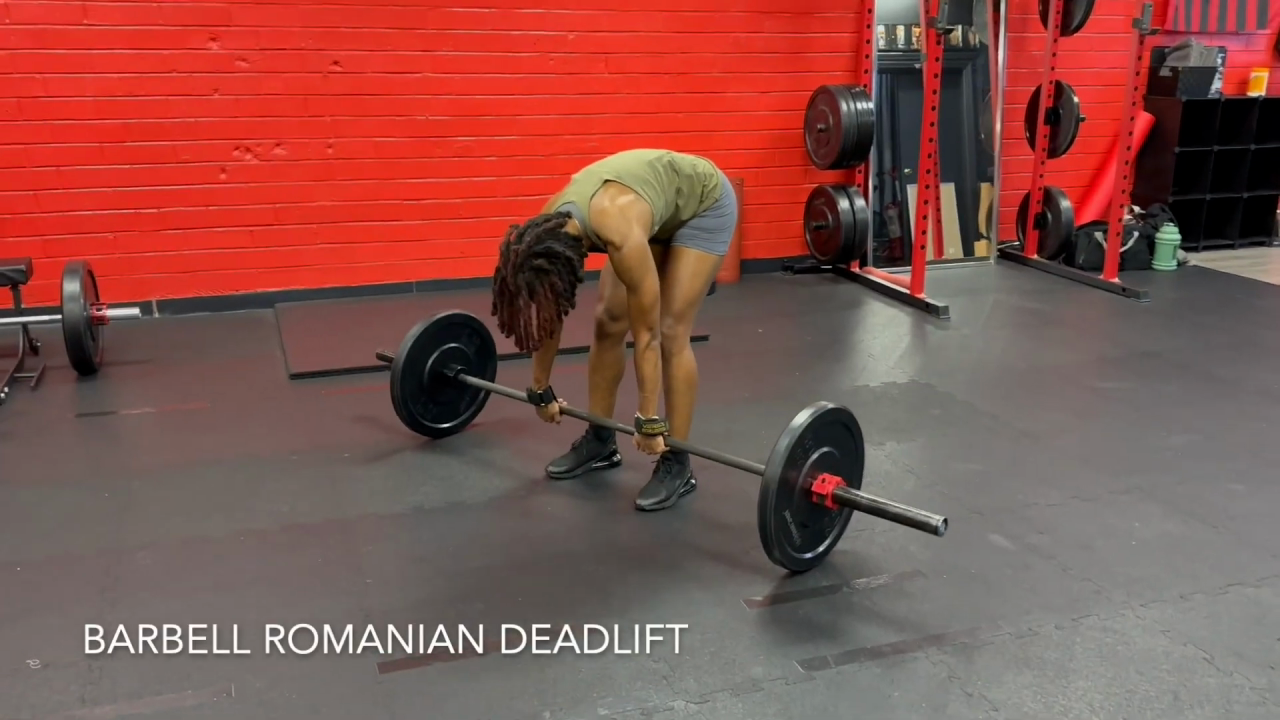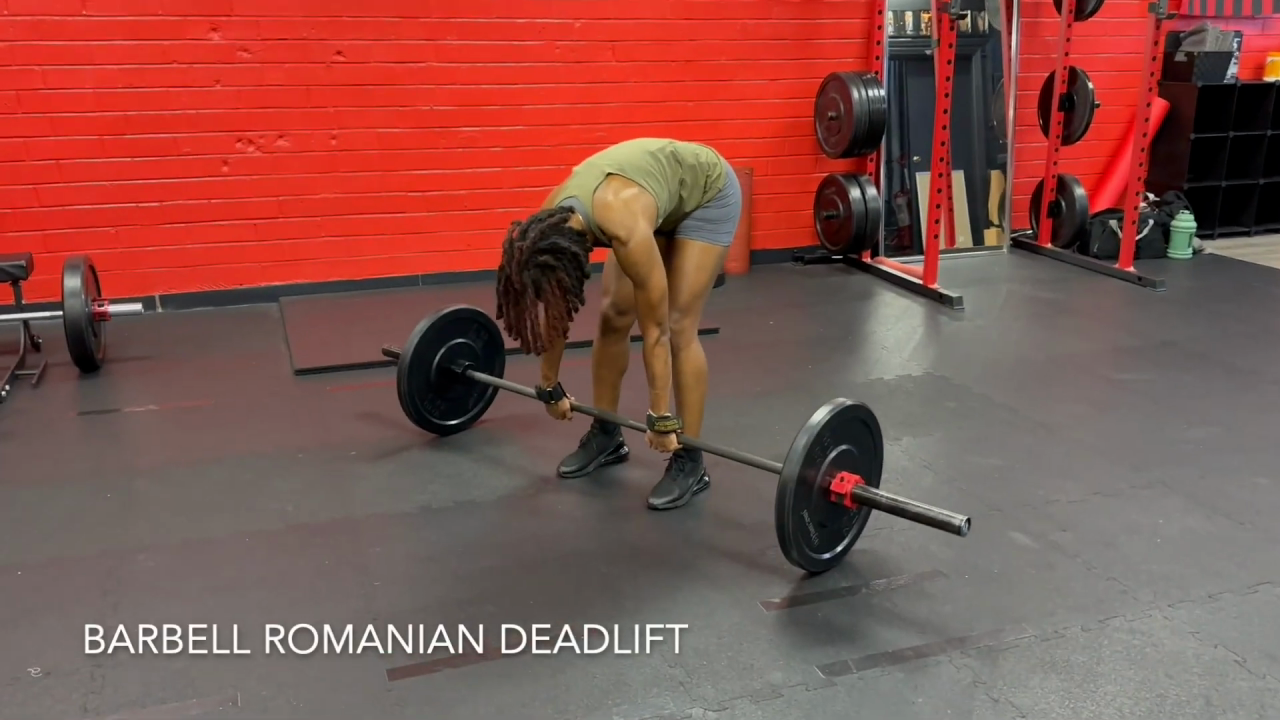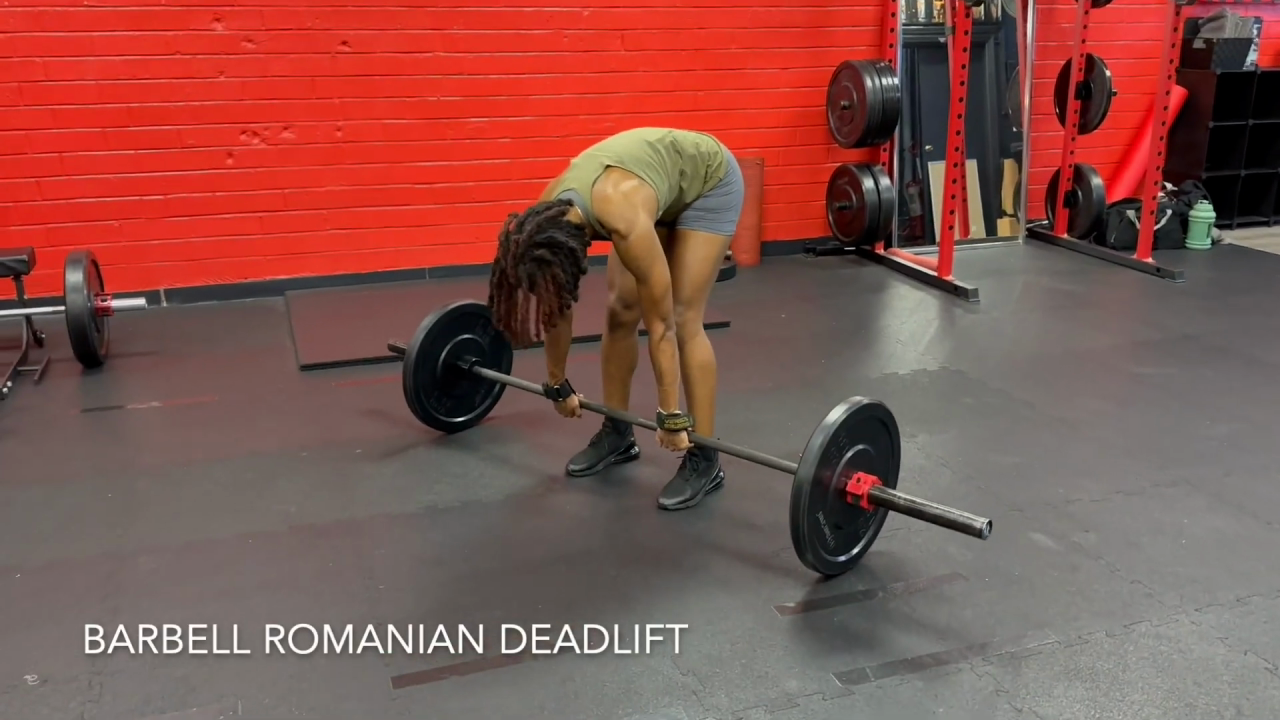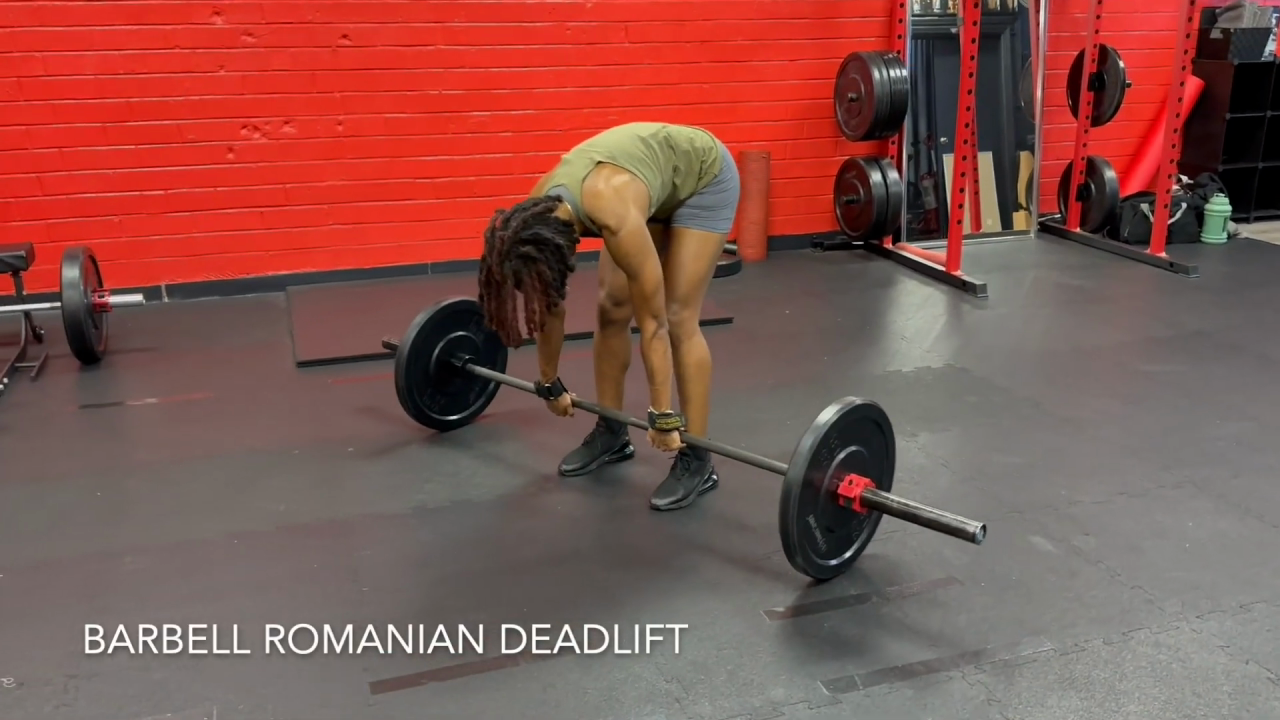
dt=0.3s
person 1, frame 1
left shoulder: (618, 230)
right shoulder: (549, 230)
left elbow: (647, 333)
right elbow: (548, 316)
left wrist: (649, 421)
left hip: (706, 204)
right hip: (661, 206)
left knee: (669, 331)
right knee: (608, 322)
right ankle: (599, 441)
person 1, frame 2
left shoulder: (624, 225)
right shoulder: (551, 224)
left elbow: (655, 329)
right elbow: (553, 312)
left wrist: (662, 419)
right wrist: (550, 388)
left hip: (708, 193)
right hip: (663, 189)
left knee: (677, 325)
right knee: (613, 315)
left ankle: (689, 462)
right ankle: (606, 435)
person 1, frame 3
left shoulder: (622, 217)
right shoulder: (548, 219)
left elbow: (661, 324)
right elbow: (557, 309)
left wrist: (671, 416)
right wrist: (557, 385)
left hip: (710, 181)
right hip: (664, 182)
left knee: (682, 318)
right knee: (620, 311)
left ankle: (704, 460)
right ankle: (617, 434)
person 1, frame 4
left shoulder: (614, 213)
right shoulder: (539, 215)
left elbow: (653, 321)
right elbow: (548, 306)
left wrist: (663, 416)
right wrist: (549, 384)
left hip: (705, 177)
right hip: (657, 176)
left knee: (677, 316)
right knee: (611, 308)
left ankle: (696, 460)
right ankle: (611, 433)
